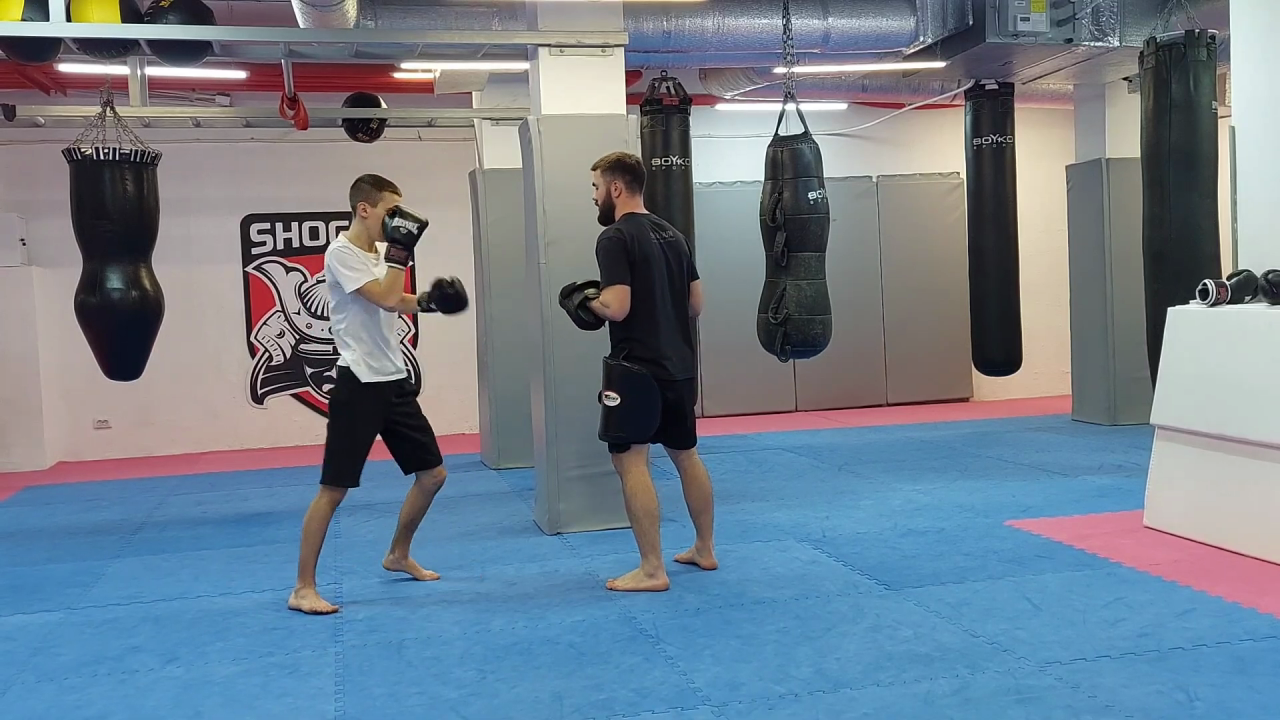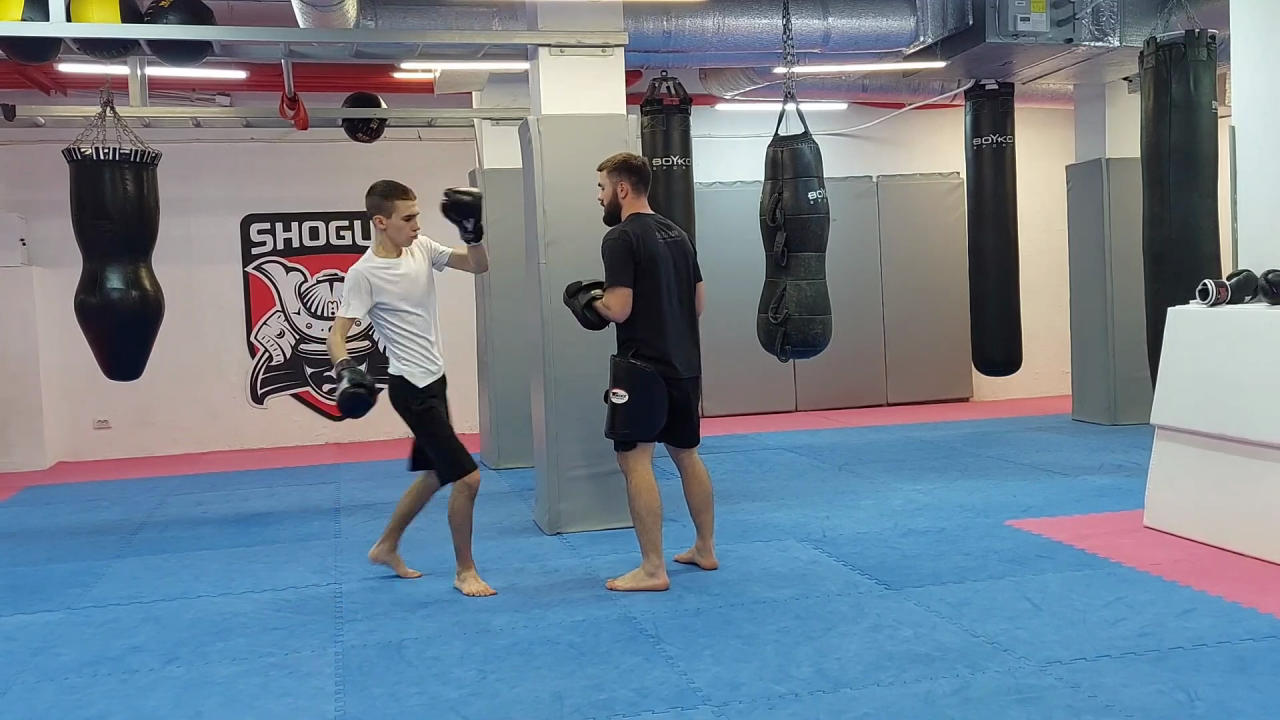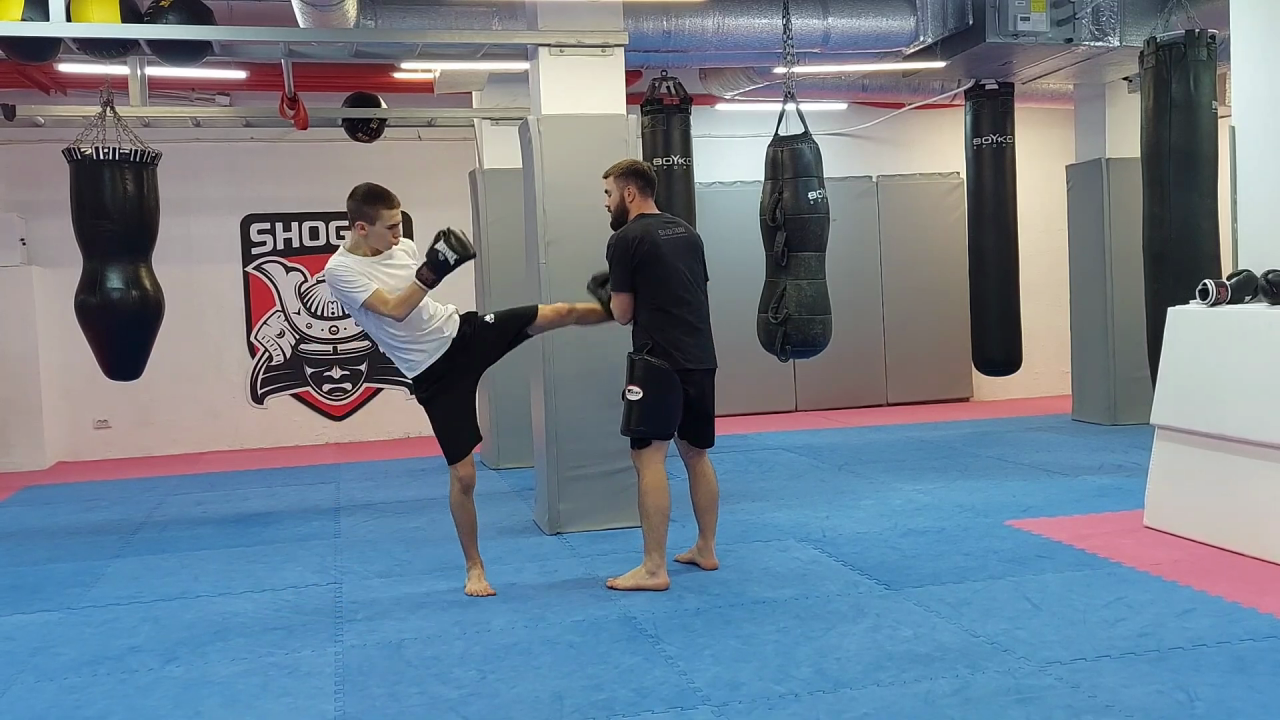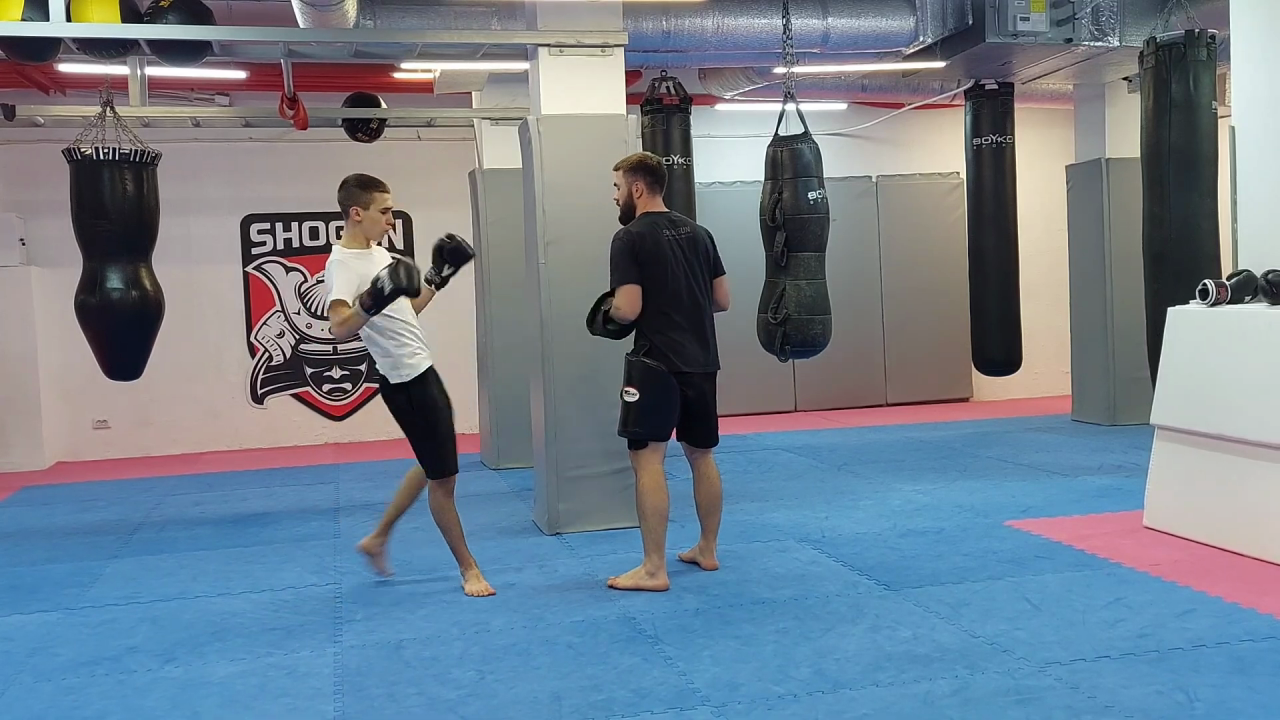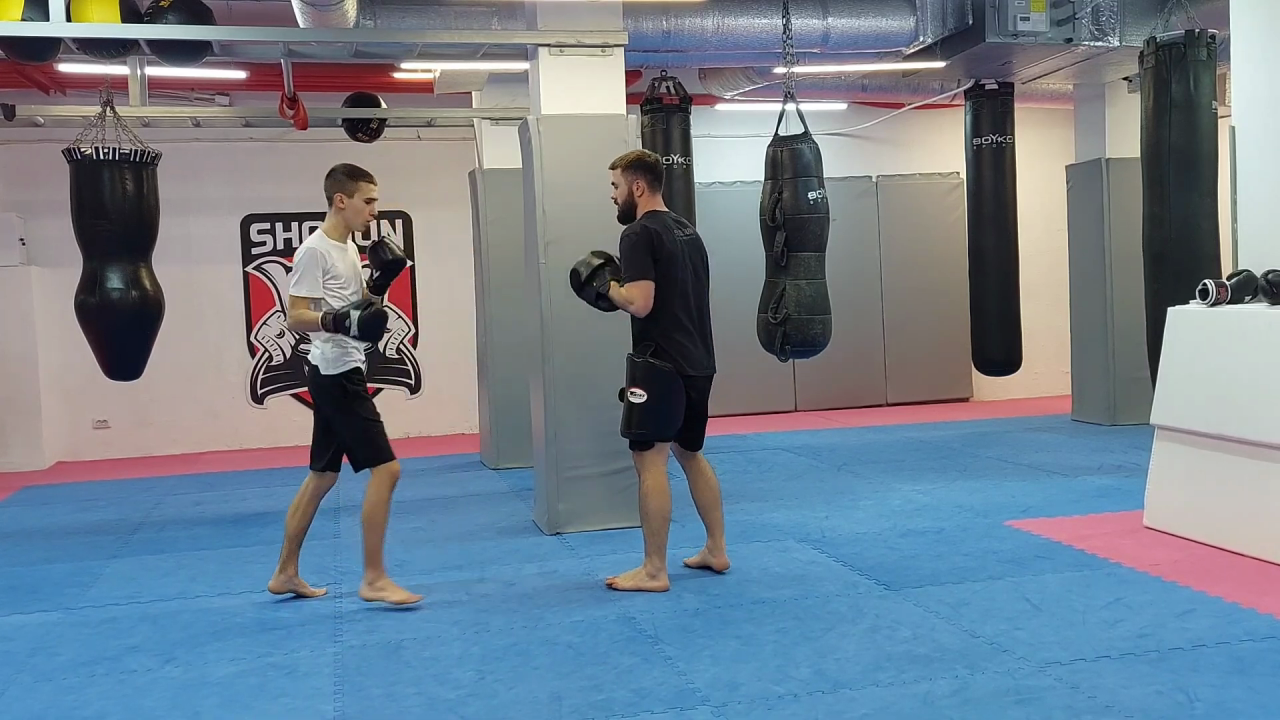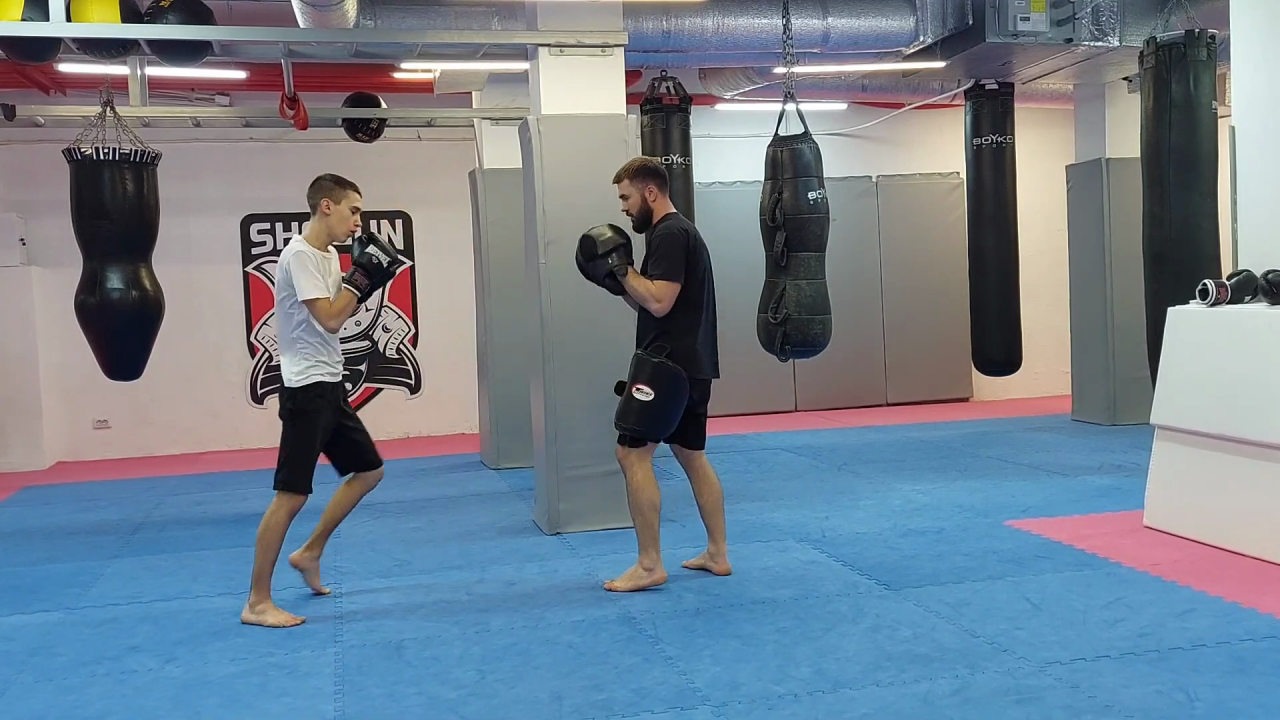
dt=0.3s
person 1, frame 1
left shoulder: (615, 238)
right shoulder: (673, 235)
left elbow: (617, 307)
right elbow: (695, 304)
left wrist: (587, 300)
left hip: (638, 369)
right hip: (679, 366)
left knee: (631, 462)
right knee: (686, 455)
left ankle: (652, 570)
right ankle: (705, 549)
person 1, frame 2
left shoulder: (621, 238)
right shoulder: (677, 234)
left elbow: (619, 311)
right elbow: (698, 302)
left wrist: (592, 300)
left hip: (646, 366)
right hip: (685, 364)
left knee: (635, 459)
right knee: (686, 454)
left ankle: (652, 570)
right ankle: (705, 549)
person 1, frame 3
left shoulder: (625, 240)
right shoulder: (687, 233)
left elbow: (623, 314)
left wrist: (612, 296)
left hip: (661, 362)
right hip: (701, 360)
left knee: (649, 457)
right knee: (696, 453)
left ankle: (654, 568)
right ankle: (705, 549)
person 1, frame 4
left shoulder: (629, 238)
right shoulder: (698, 232)
left elbow: (629, 308)
right elbow: (723, 299)
left wrist: (611, 308)
left hip: (659, 364)
right hip: (702, 362)
left knee: (646, 458)
right knee: (701, 455)
left ankle: (653, 569)
right ankle: (706, 550)
person 1, frame 5
left shoulder: (639, 234)
right shoulder: (689, 233)
left elbow: (640, 304)
left wrist: (609, 288)
left hip: (662, 364)
right hip: (698, 362)
left knee: (650, 460)
right knee: (690, 454)
left ankle: (654, 570)
right ankle: (716, 550)
person 1, frame 6
left shoulder: (670, 234)
right shoulder: (678, 232)
left elbow: (659, 302)
left wrist: (623, 270)
right wrist: (622, 275)
left hip: (668, 364)
right hip: (690, 364)
left knee: (633, 453)
right knee: (692, 455)
left ankle: (649, 565)
right ankle: (717, 553)
person 2, frame 1
left shoulder: (382, 250)
right shoulder: (341, 254)
right elbow: (385, 298)
left wrist: (428, 300)
right wrist: (402, 249)
left hip: (394, 382)
right hip: (359, 386)
left knee: (433, 473)
right knee: (334, 489)
left ankle: (399, 554)
right ankle: (304, 587)
person 2, frame 2
left shoulder: (420, 247)
right shoulder: (364, 273)
left elbow: (475, 264)
right elbow: (338, 336)
left wrist: (471, 230)
right wrist: (349, 371)
left hip: (434, 379)
right hip: (413, 388)
left knee: (435, 476)
right knee: (468, 480)
left ankle: (387, 546)
right ankle: (464, 568)
person 2, frame 3
left shoulder: (403, 247)
right shoulder: (341, 272)
right elbow: (396, 310)
right wrist: (432, 268)
left hip: (462, 336)
right hip: (434, 372)
left knee: (560, 314)
right knee: (464, 474)
right ankle: (474, 566)
person 2, frame 4
left shoulder: (377, 254)
right shoulder: (343, 264)
right elbow: (342, 326)
left wrist: (440, 274)
right wrist: (376, 296)
left hip: (422, 374)
right hip: (408, 383)
left knee: (433, 470)
right knee: (444, 479)
left ankle: (378, 538)
right ankle: (469, 569)
person 2, frame 5
left shoulder: (348, 247)
right shoulder: (315, 251)
right elbow: (295, 314)
left wrist: (379, 285)
right wrist: (335, 321)
left hip: (342, 376)
right hip: (339, 378)
left knee: (322, 477)
right knee: (386, 469)
left ankle: (286, 572)
right ankle: (374, 577)
person 2, frame 6
left shoulder: (327, 254)
right shoulder: (299, 255)
left elbow: (341, 314)
right elbow: (329, 320)
left wrist: (365, 279)
right wrist: (360, 275)
left hip: (330, 385)
right hip: (306, 389)
left knee: (366, 473)
right knee: (291, 496)
left ankle: (309, 553)
right ankle: (257, 602)
